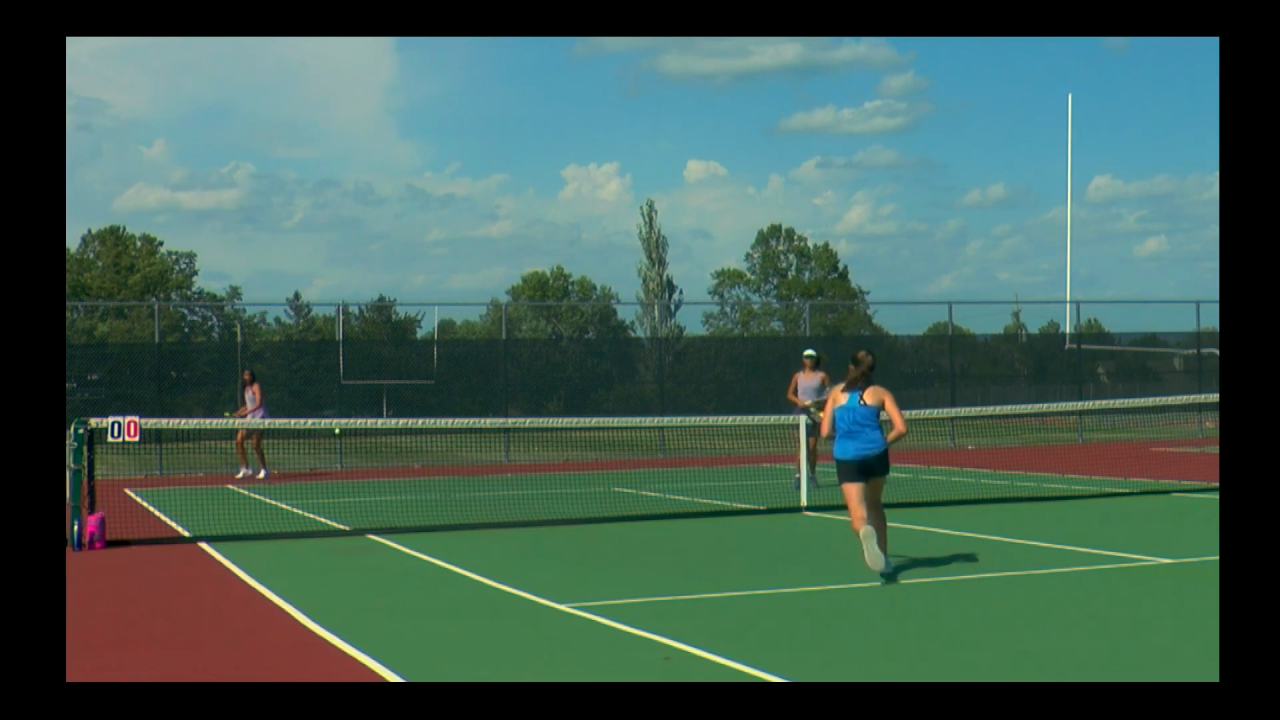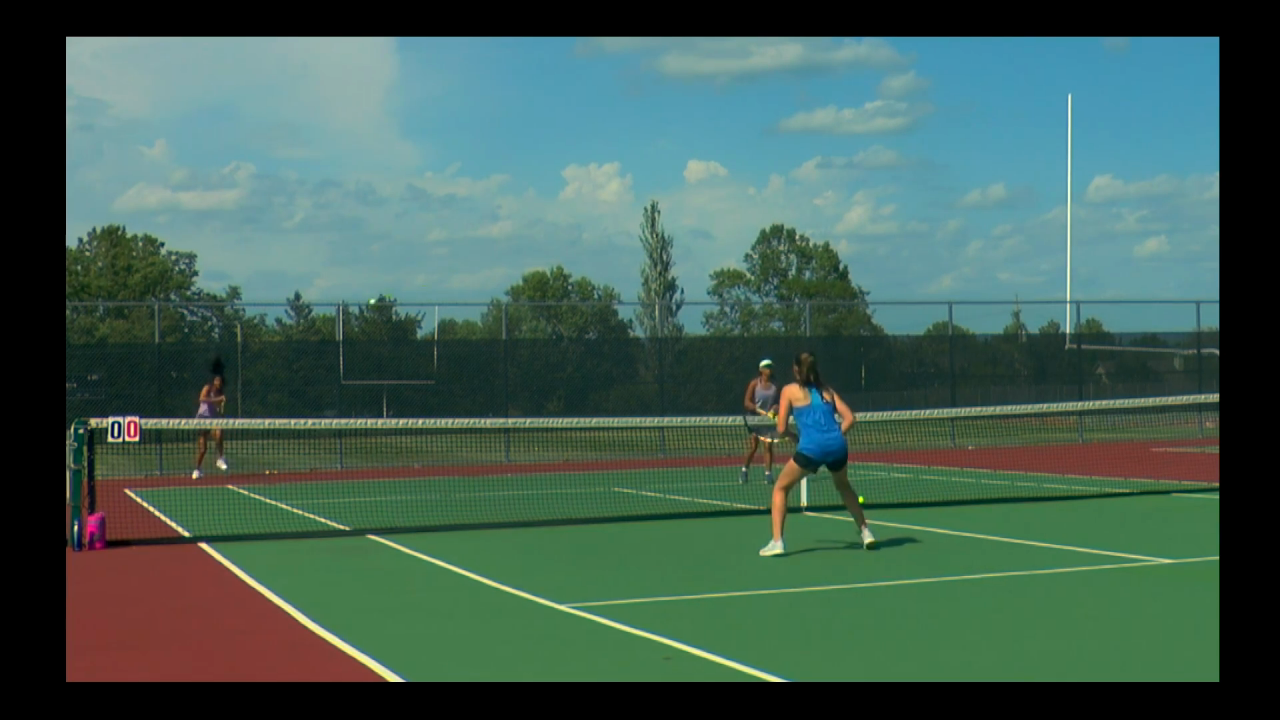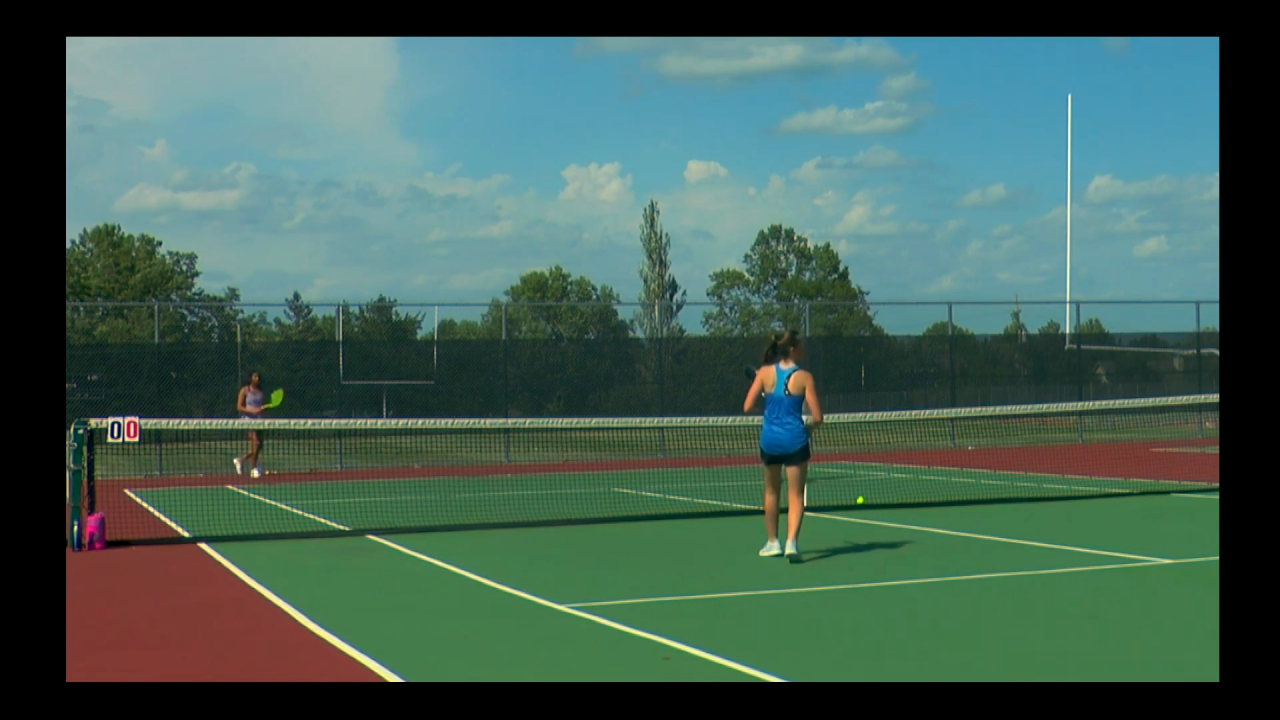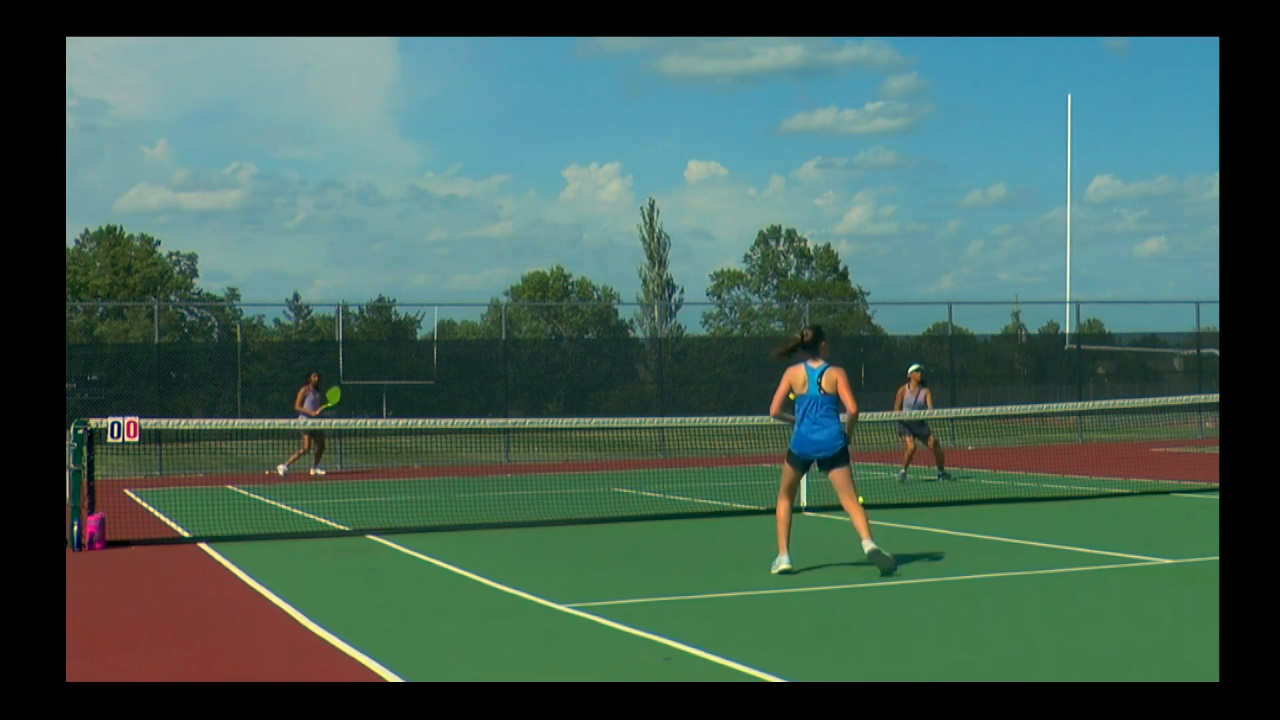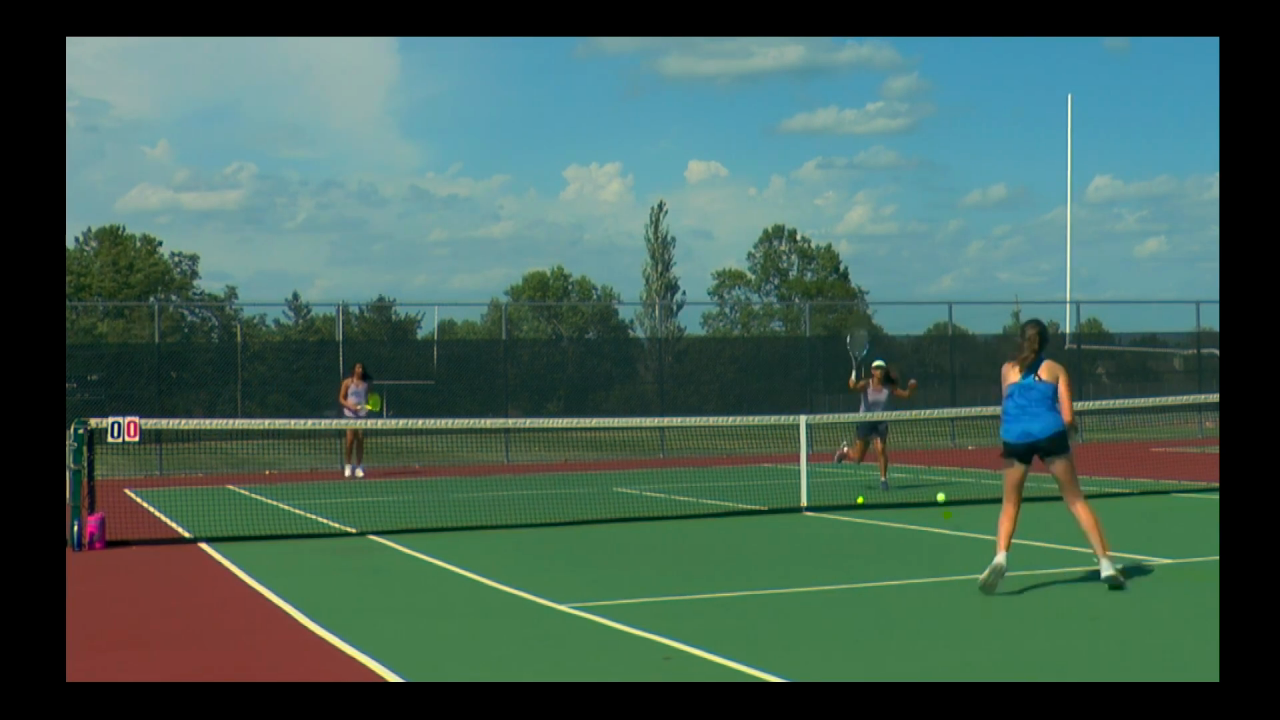
dt=1s
person 1, frame 1
left shoulder: (836, 392)
right shoulder: (882, 392)
left elbow: (825, 432)
right elbow: (901, 428)
left hip: (846, 456)
right hip: (875, 452)
left knee: (860, 518)
right knee: (875, 505)
left ankle: (866, 532)
right ankle: (883, 560)
person 1, frame 2
left shoulder: (790, 390)
right shoulder: (826, 389)
left elbow: (781, 428)
right elbow: (849, 418)
left wrist: (794, 436)
left hip: (811, 448)
right hip: (837, 446)
left knee: (780, 488)
right knee: (843, 486)
left ankle: (777, 542)
right ankle: (865, 533)
person 1, frame 3
left shoulder: (765, 372)
right shoulder: (804, 377)
left elbow: (748, 407)
right elbow: (817, 417)
right wrist: (809, 428)
left hip: (769, 439)
right hip: (795, 439)
left knee: (771, 491)
right knee: (796, 496)
left ankle: (773, 542)
right ankle: (791, 541)
person 1, frame 4
left shoulder: (793, 373)
right shoulder: (836, 373)
left elbow: (774, 411)
right elbow: (852, 410)
right wrist: (848, 432)
left hip: (801, 444)
right hip: (832, 443)
left knee: (785, 498)
right knee: (851, 502)
left ankle: (783, 557)
right ankle: (869, 543)
person 1, frame 5
left shoulder: (1008, 368)
right shoulder: (1057, 369)
right elbow: (1067, 417)
right wrist: (1068, 430)
left hip: (1015, 435)
right hip: (1048, 432)
left knee: (1010, 506)
right knee: (1076, 501)
left ankle: (1001, 558)
right ankle: (1105, 563)
